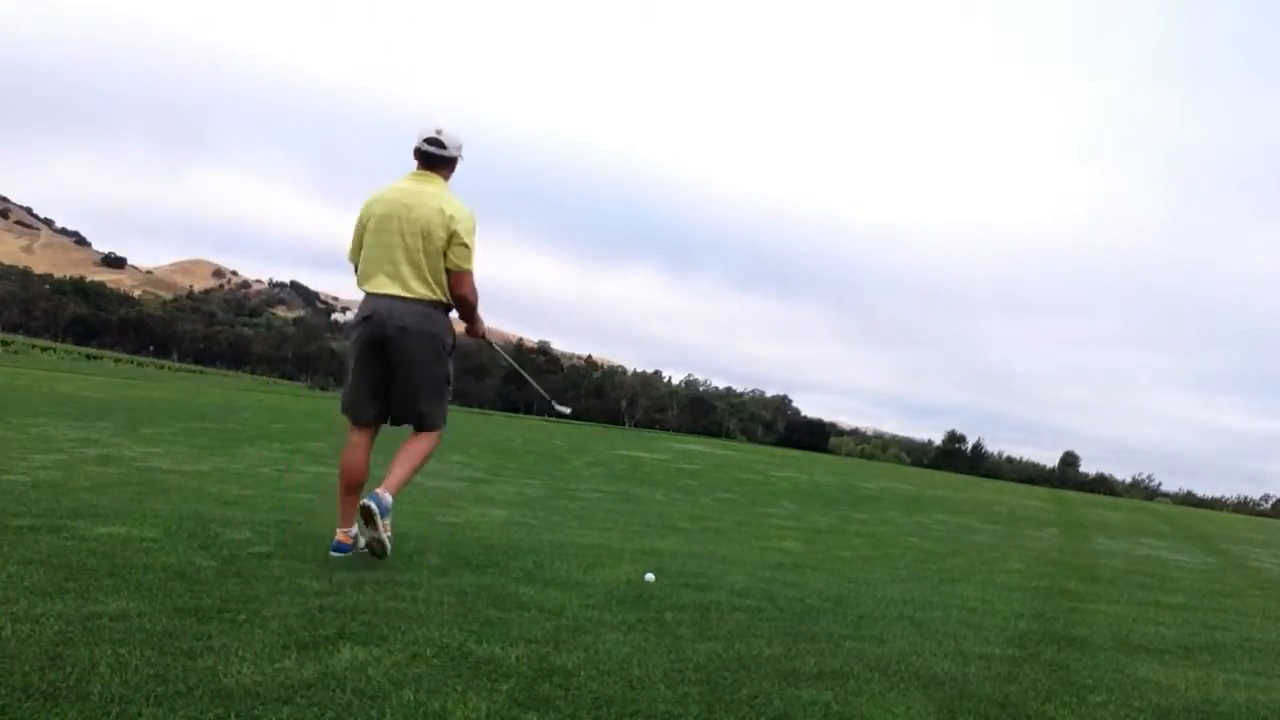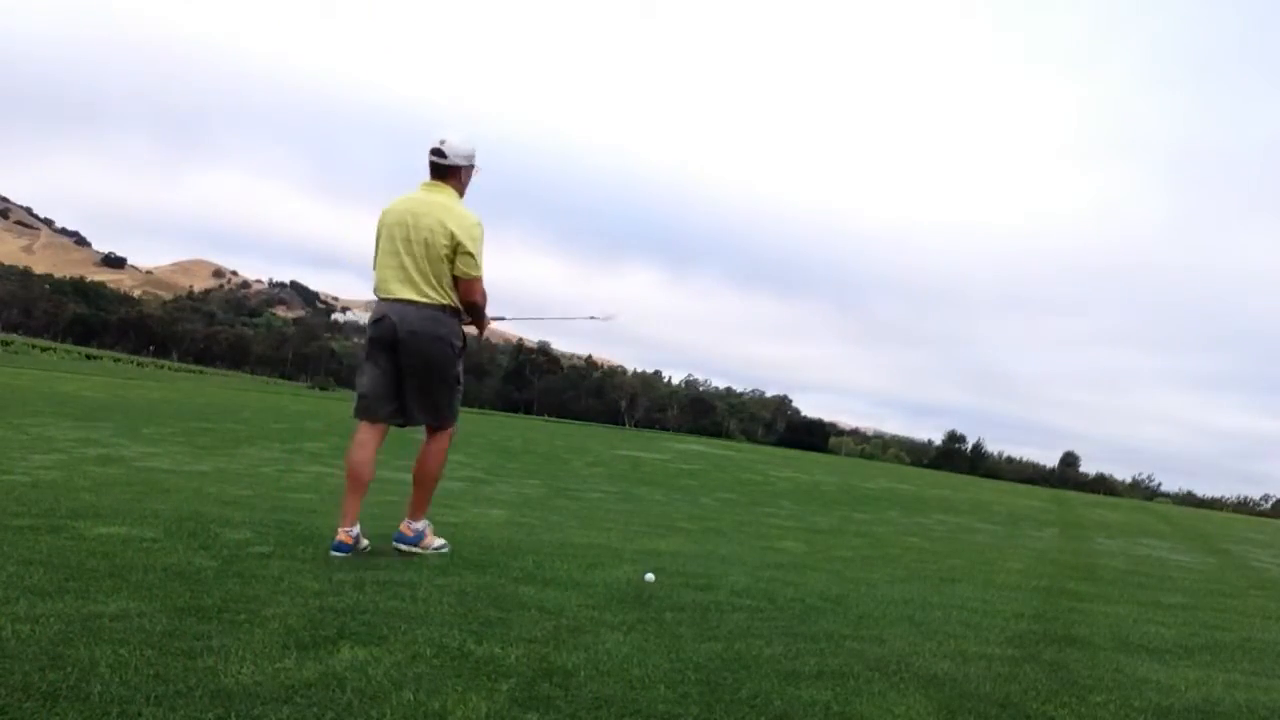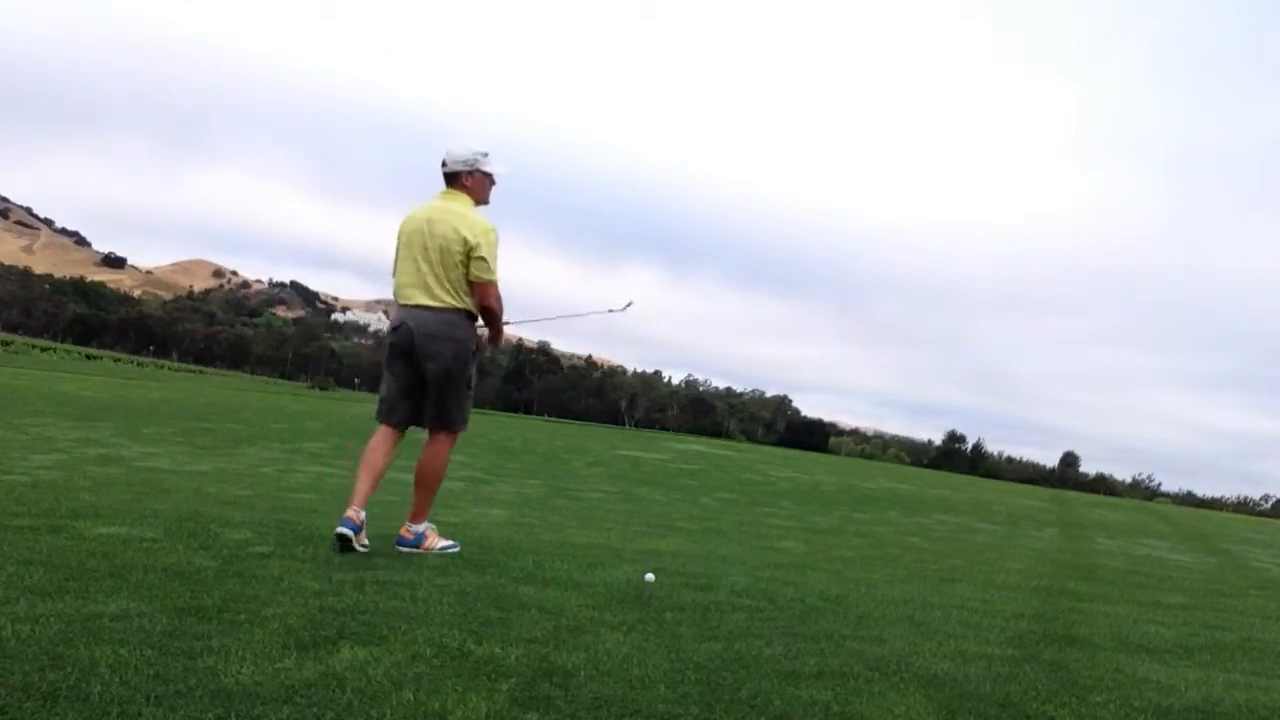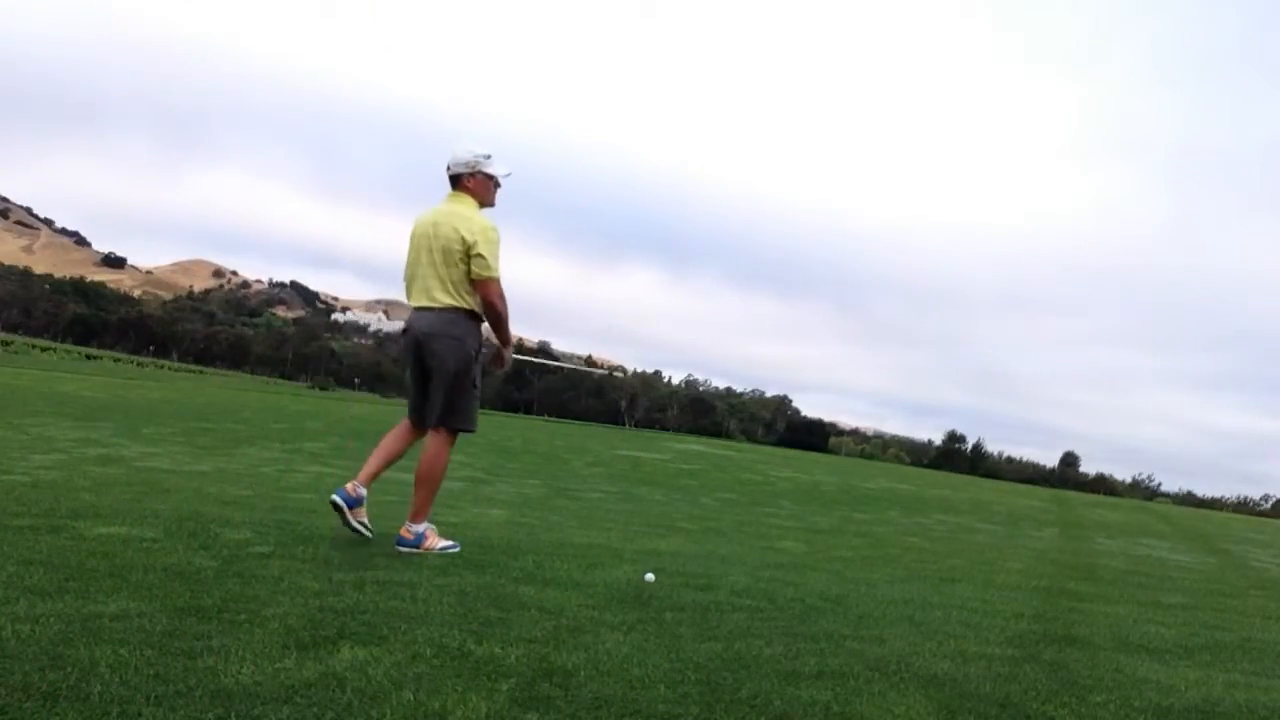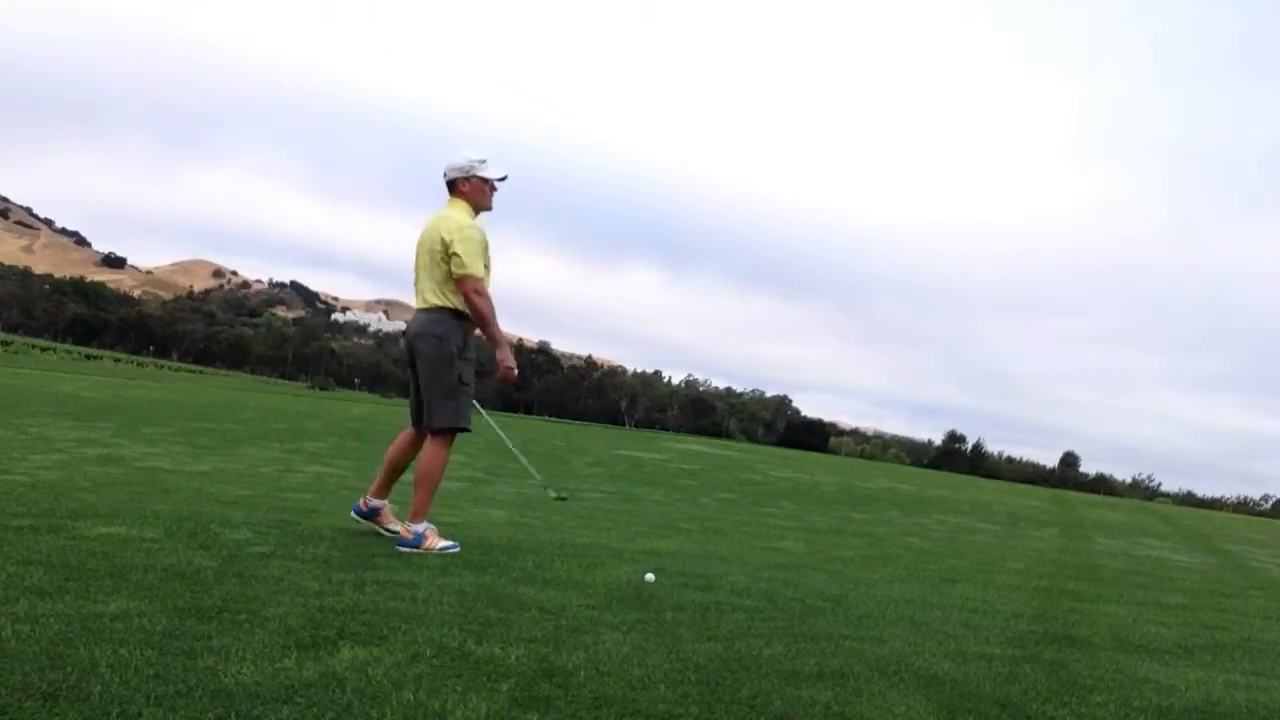
dt=0.2s
person 1, frame 1
left shoulder: (375, 201)
right shoulder: (455, 213)
left elbow: (358, 263)
right elbow: (462, 289)
right wrist: (474, 322)
left hip: (373, 314)
right hip: (425, 323)
left knee: (361, 427)
right knee: (428, 428)
left ankle: (345, 531)
right ankle: (383, 497)
person 1, frame 2
left shoulder: (393, 209)
right shoulder: (464, 221)
right elbow: (471, 294)
right wrist: (480, 319)
left hip: (386, 316)
right hip: (434, 325)
left knee: (371, 425)
right knee: (440, 428)
left ankle: (347, 531)
right ankle: (414, 526)
person 1, frame 3
left shoulder: (412, 218)
right shoulder: (478, 227)
right elbow: (488, 299)
right wrist: (496, 329)
left hip: (404, 323)
right hip: (449, 330)
left knee: (390, 426)
right knee: (443, 432)
left ankle: (354, 514)
right ankle: (415, 529)
person 1, frame 4
left shoulder: (424, 221)
right shoulder: (479, 226)
right elbow: (491, 295)
right wrist: (504, 342)
left hip: (417, 323)
right hip: (455, 329)
left knee: (417, 421)
right knee: (443, 430)
left ankle: (355, 488)
right ankle: (415, 528)
person 1, frame 5
left shoulder: (433, 224)
right shoulder: (465, 227)
right elbow: (473, 293)
right wrist: (501, 345)
left hip: (422, 327)
right hip: (446, 330)
left knee: (421, 427)
right knee: (442, 431)
left ankle: (373, 501)
right ankle: (416, 528)
